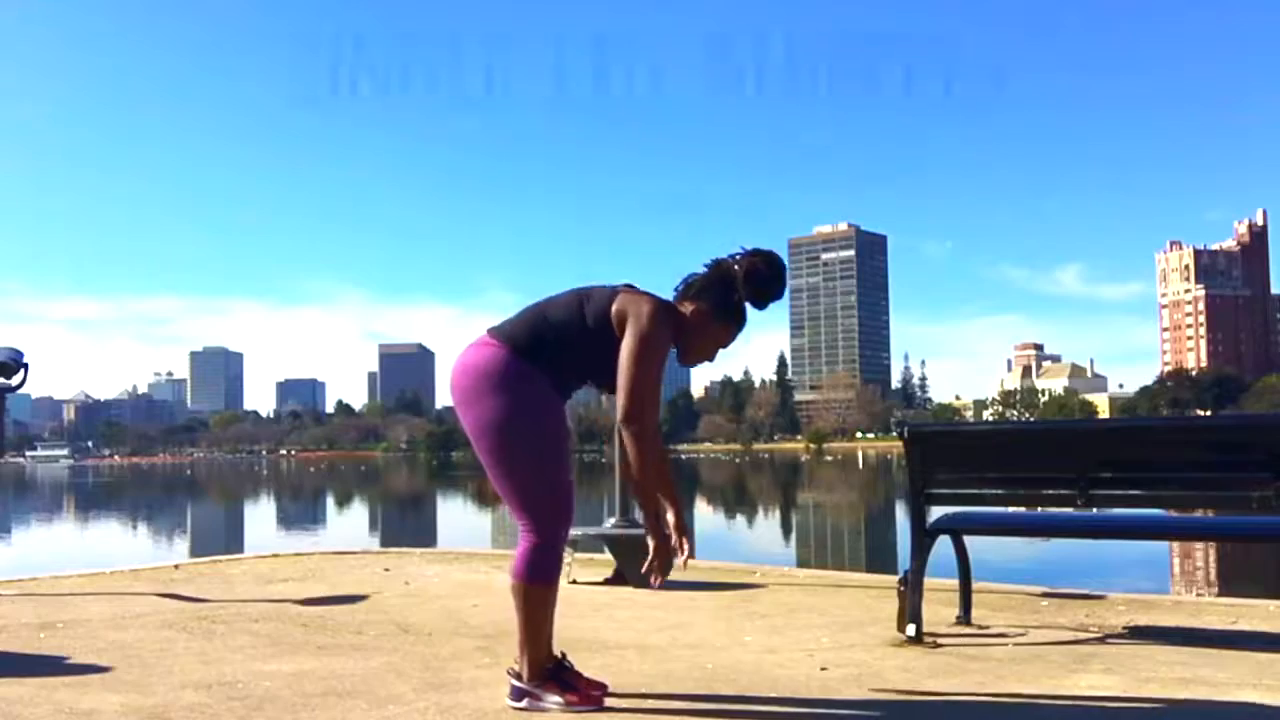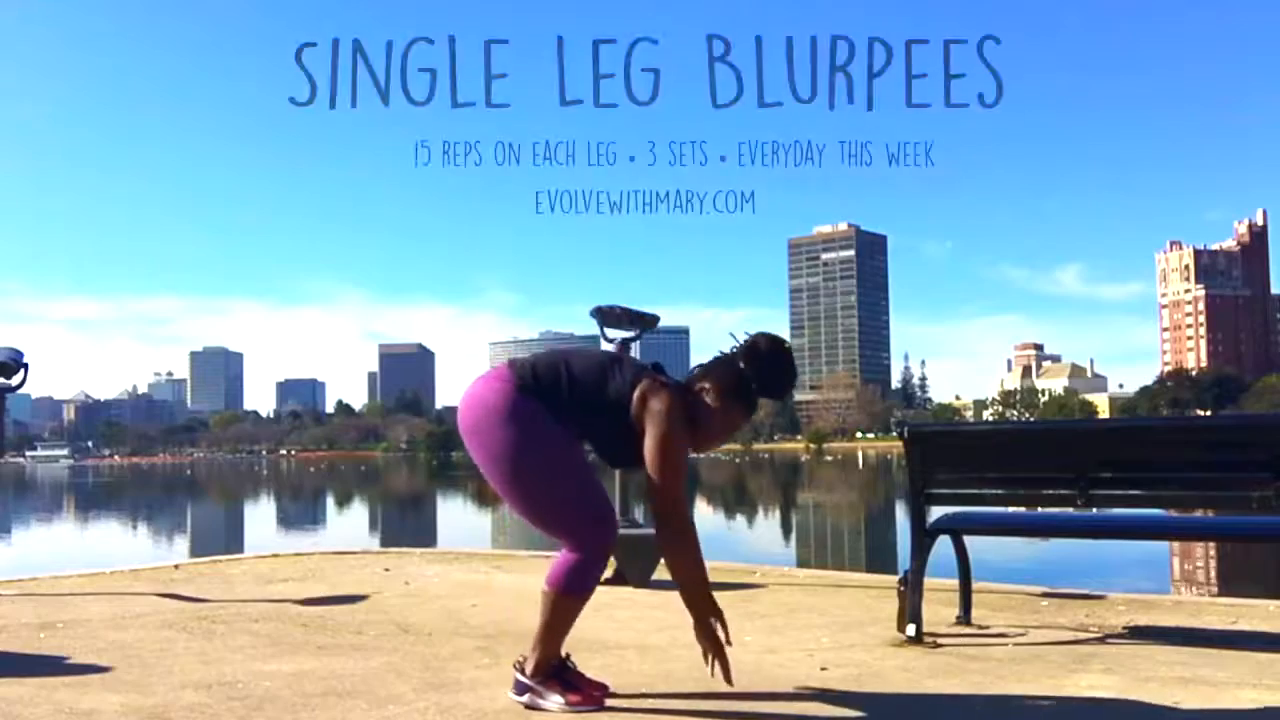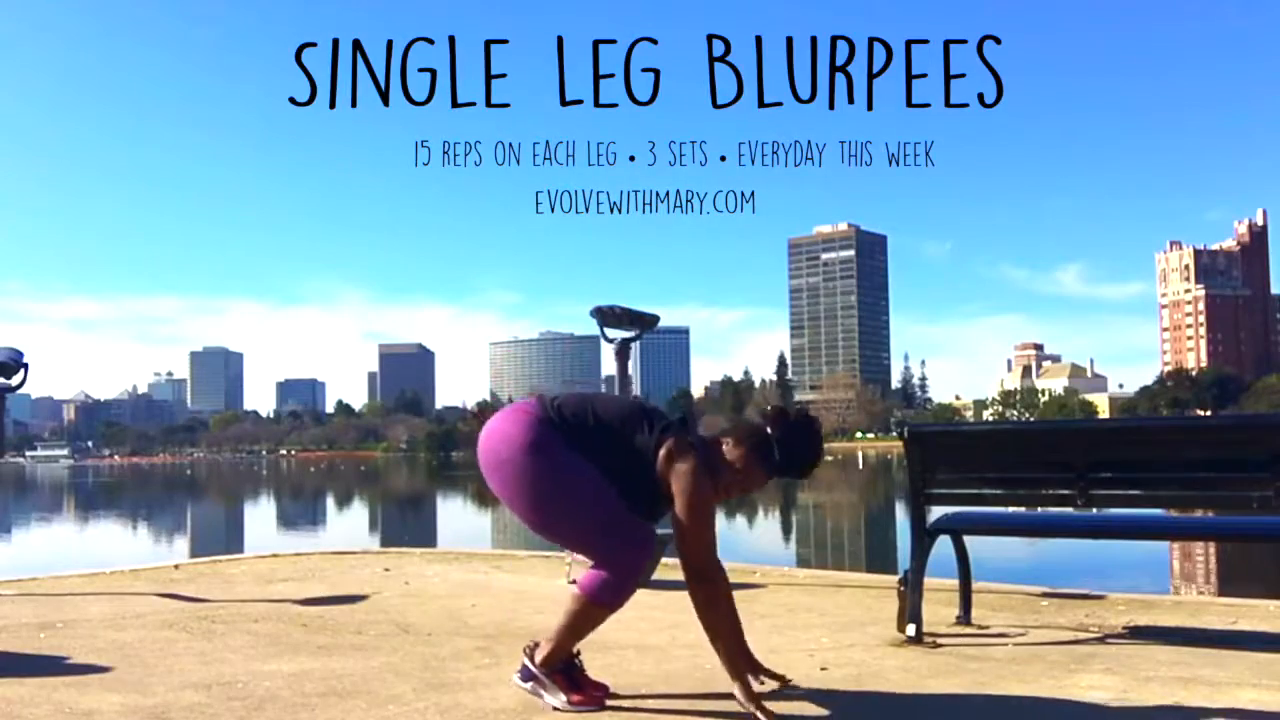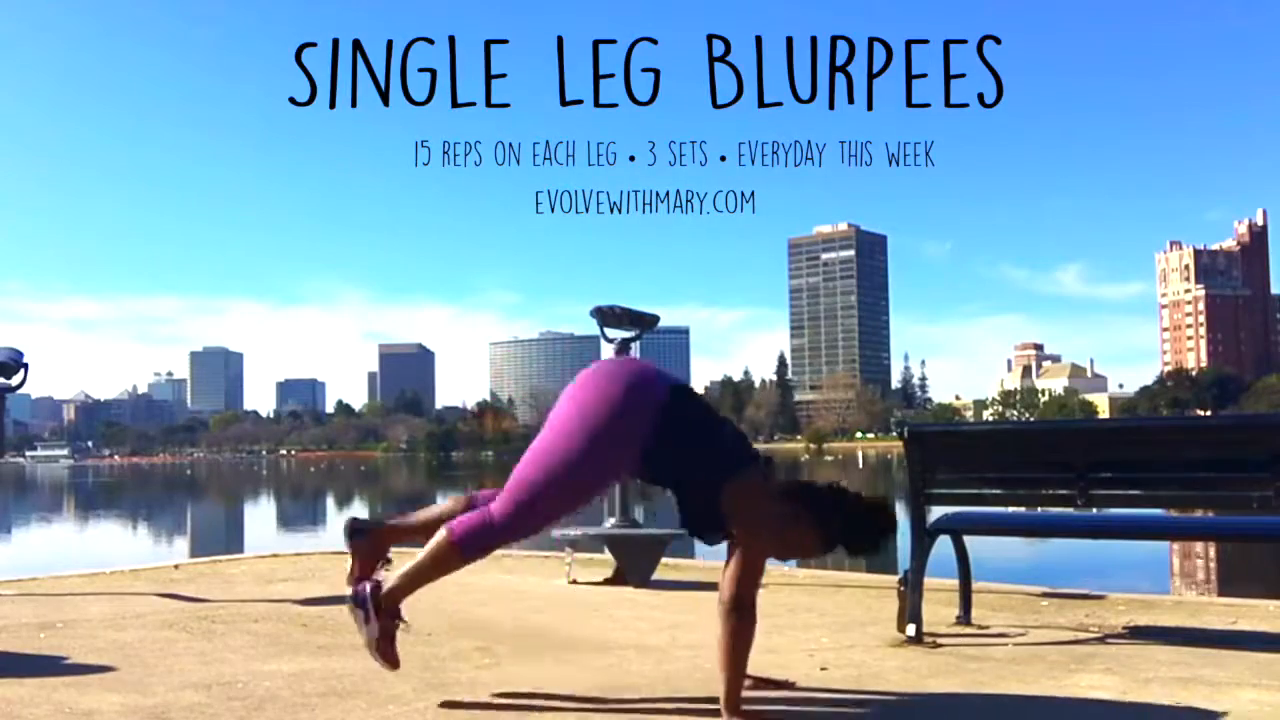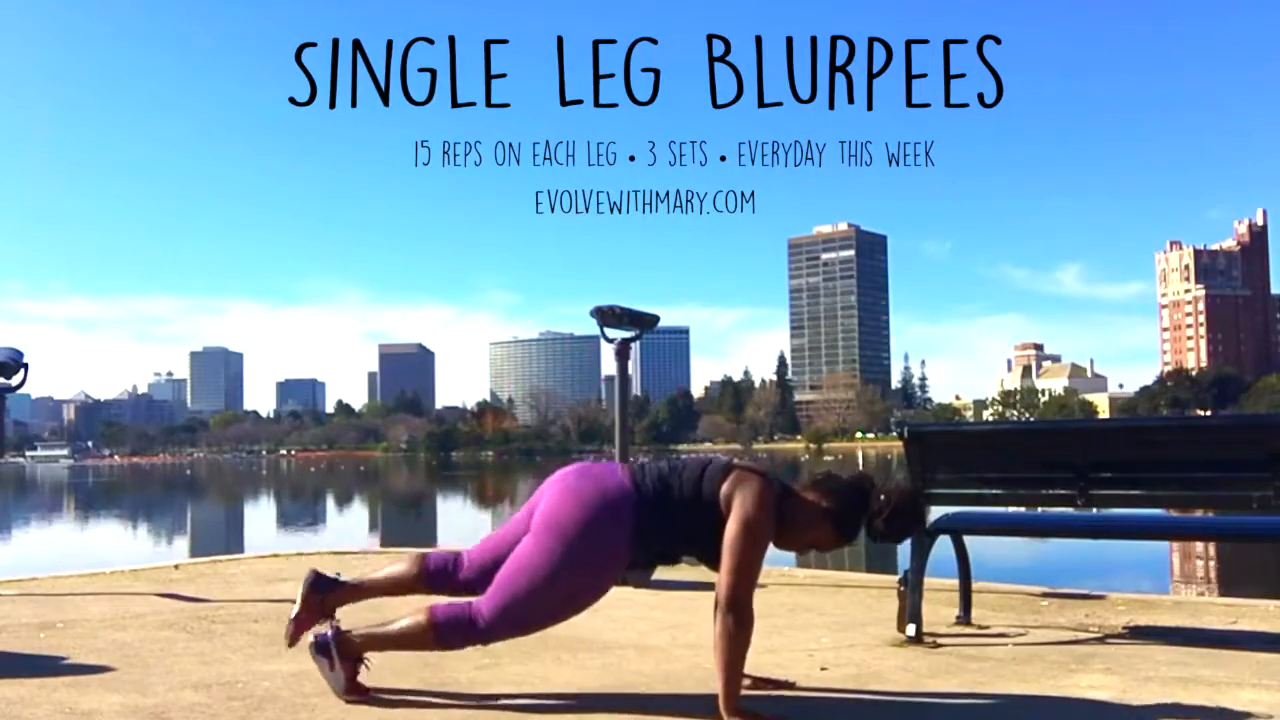
dt=0.3s
person 1, frame 1
left shoulder: (653, 333)
right shoulder: (651, 319)
left elbow: (644, 430)
right elbow: (630, 421)
left wrist: (666, 511)
right wrist: (658, 524)
left hip: (527, 386)
right hip: (497, 377)
left knee: (553, 524)
right knee: (545, 527)
left ankle: (544, 663)
right ankle: (529, 678)
person 1, frame 2
left shoulder: (669, 411)
right shoulder: (666, 409)
left elbow: (673, 522)
right elbow: (672, 525)
left wrist: (706, 609)
right wrist: (704, 616)
left hip: (511, 410)
right hip: (499, 409)
left knee: (595, 533)
right knee: (593, 537)
left ankle: (548, 661)
right ankle: (535, 672)
person 1, frame 3
left shoulder: (695, 468)
right shoulder: (691, 467)
left elbow: (705, 574)
right elbow: (704, 579)
left wrist: (742, 659)
right wrist: (739, 676)
left hip: (537, 444)
right hip: (519, 442)
left knee: (626, 550)
right knee: (628, 556)
left ankle: (555, 658)
right ankle: (542, 663)
person 1, frame 4
left shoulder: (757, 501)
right shoulder: (762, 509)
left elbow: (735, 597)
right elbow: (735, 605)
left wrist: (739, 673)
left hip: (629, 394)
right hip: (622, 404)
left knee: (506, 506)
right knee: (511, 514)
left ankle: (379, 533)
right ankle: (384, 595)
person 1, frame 5
left shoulder: (757, 501)
right shoulder: (762, 504)
left elbow: (725, 596)
right elbow: (735, 606)
left hip: (580, 493)
right hip: (593, 522)
left knee: (463, 574)
right knee: (489, 616)
left ankle: (331, 593)
right ankle: (345, 642)
